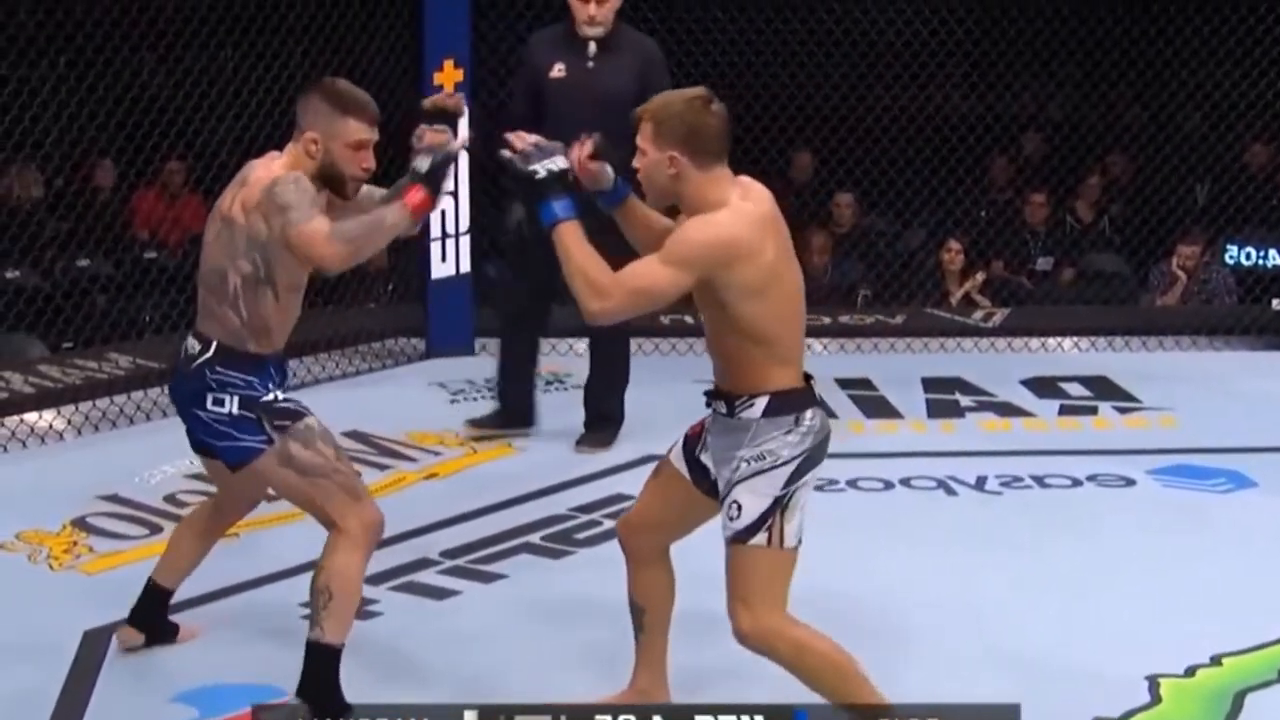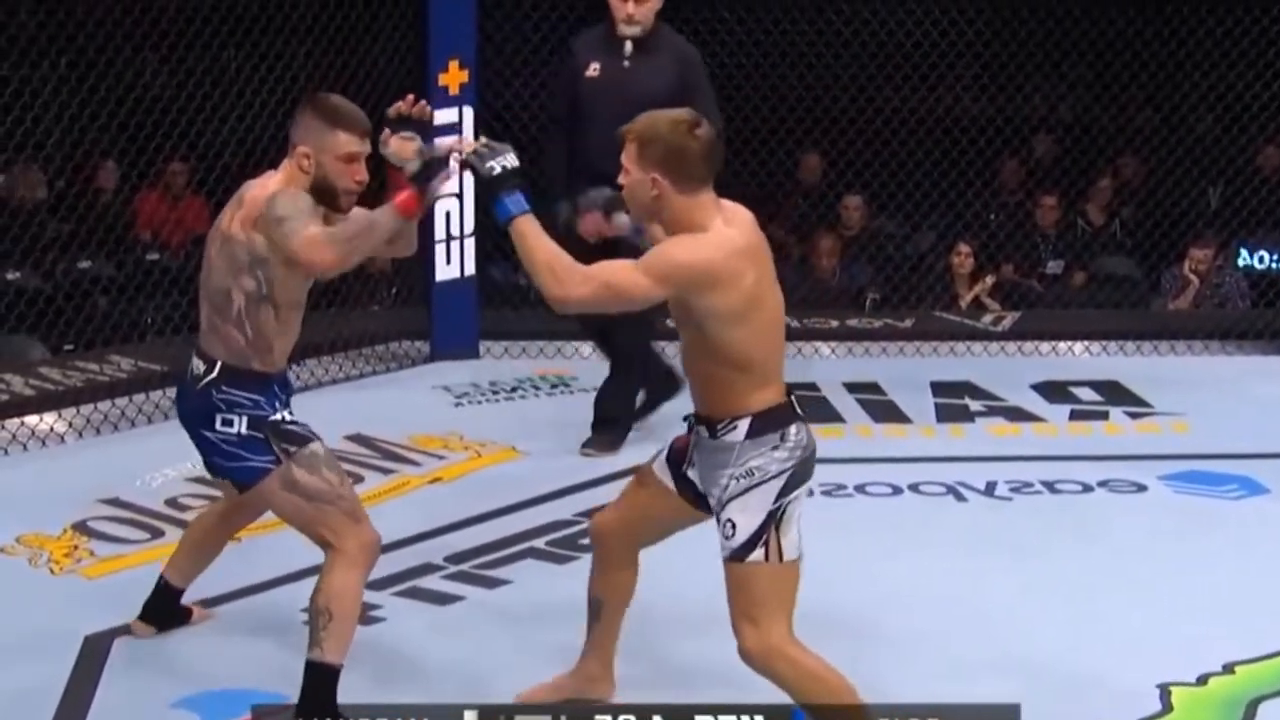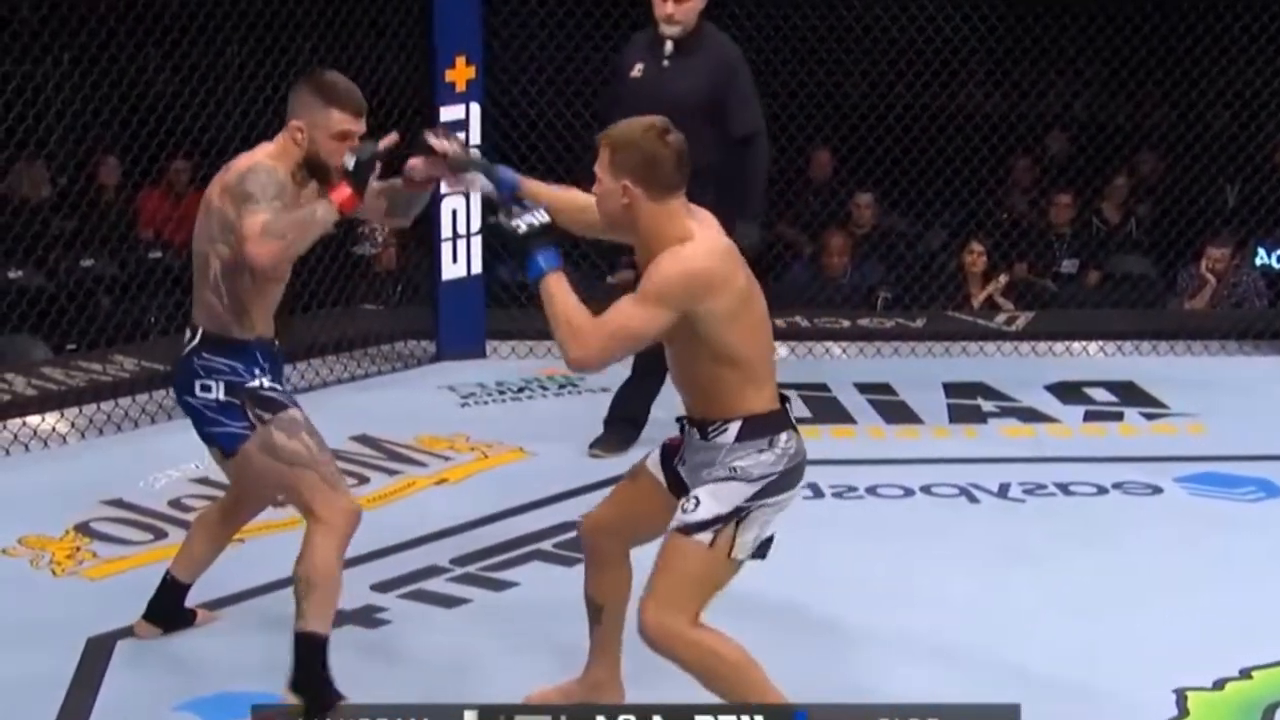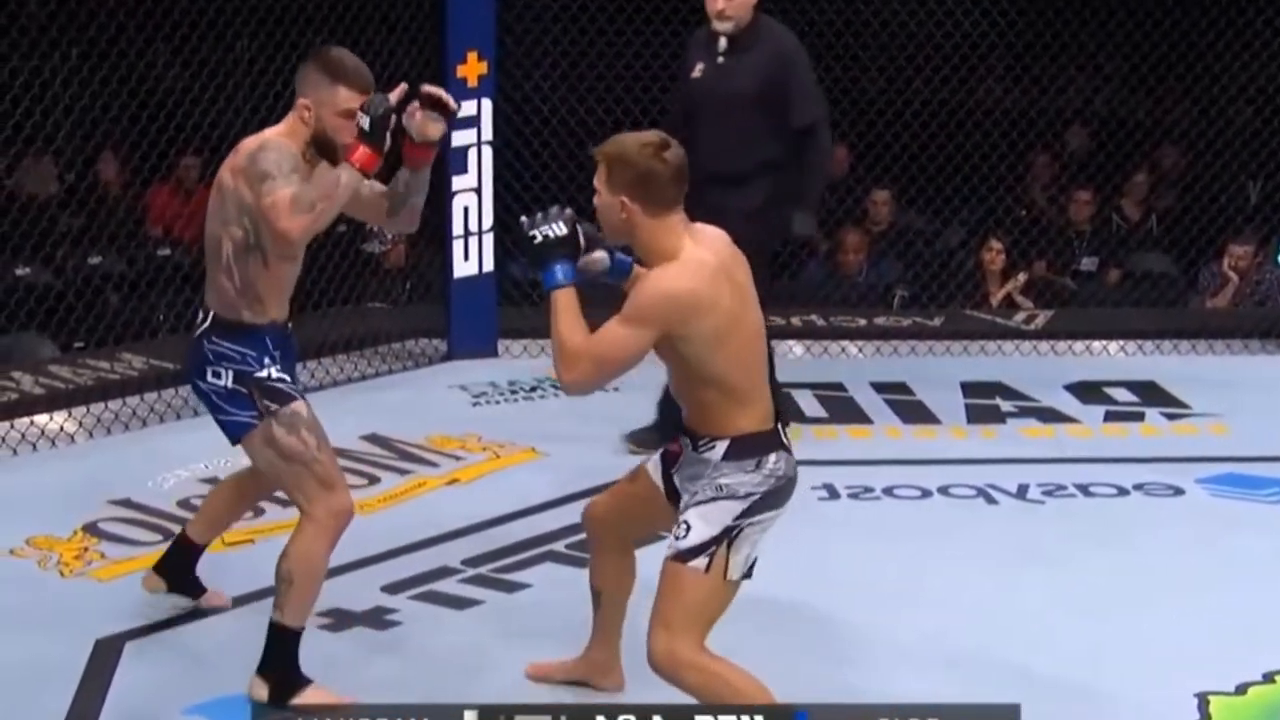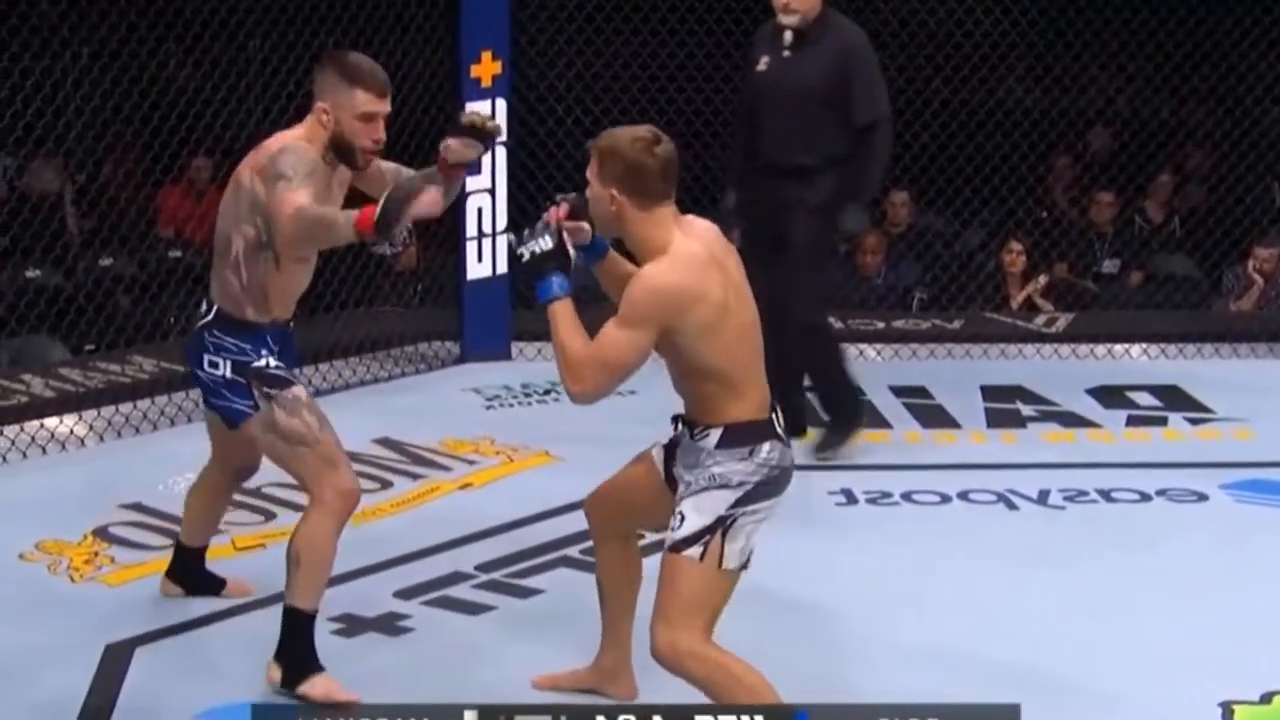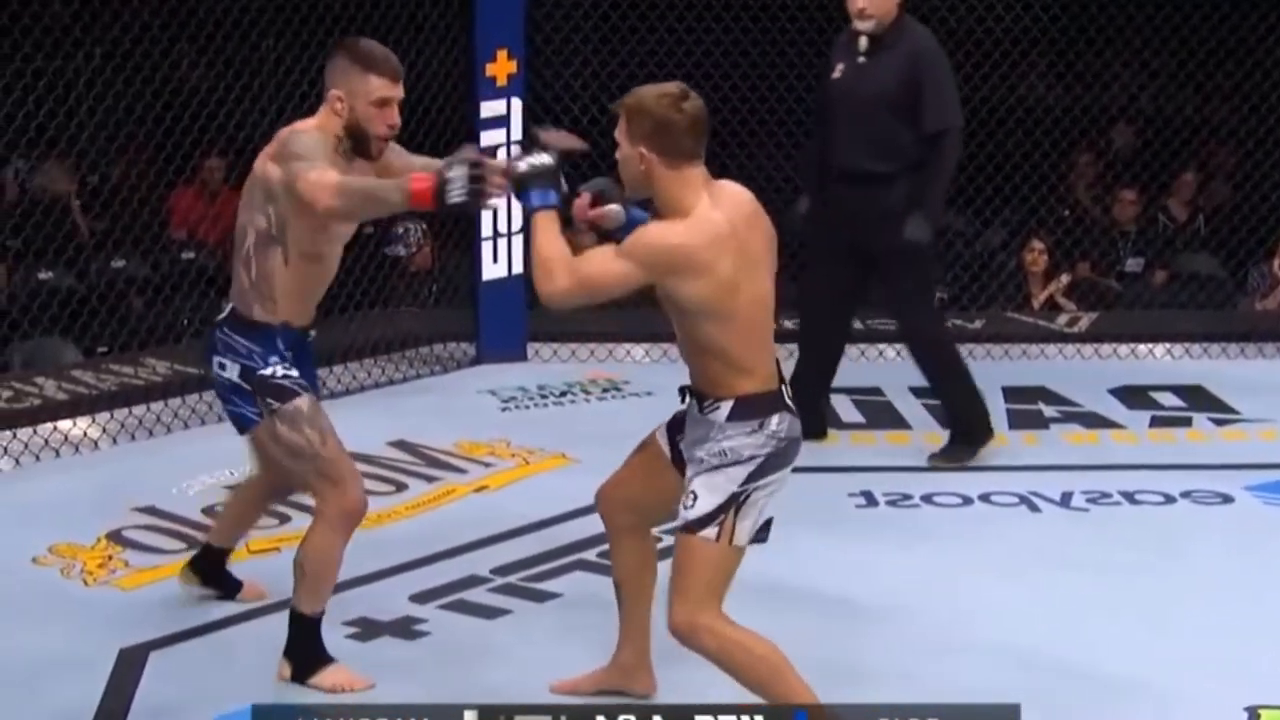
dt=0.2s
person 1, frame 1
left shoulder: (300, 179)
right shoulder: (283, 185)
left elbow: (384, 214)
right elbow: (330, 252)
left wrist: (426, 159)
right wrist: (422, 190)
left hip: (212, 374)
right hip: (237, 383)
left knee: (232, 502)
right knee: (358, 521)
left ankle: (146, 620)
person 1, frame 2
left shoulder: (302, 198)
right shoulder: (279, 203)
left elbow: (395, 242)
right elbow: (322, 257)
left wrist: (408, 170)
right wrist: (413, 194)
left hip: (223, 389)
right hip: (241, 402)
left knee: (243, 504)
right knee: (356, 544)
left ankle: (158, 610)
person 1, frame 3
left shoulder: (306, 174)
right shoulder: (260, 175)
left elbow: (393, 209)
right elbow: (266, 252)
left wrist: (426, 173)
right wrist: (344, 192)
left hip: (235, 363)
right hip: (226, 369)
left knee: (253, 493)
right knee: (335, 512)
left ankle: (163, 610)
person 1, frame 4
left shoulder: (315, 157)
right shoulder: (269, 154)
left elbow: (397, 217)
right elbow: (294, 225)
left wrist: (421, 145)
right wrist: (362, 154)
left hip: (250, 346)
right hip: (240, 355)
left knee: (267, 473)
right knee: (330, 506)
left ankle: (173, 567)
right ankle: (278, 674)
person 1, frame 5
left shoulder: (338, 158)
right shoulder: (289, 157)
left elbow: (425, 196)
right elbow: (299, 222)
left wrist: (454, 157)
right wrist: (371, 222)
left hip: (246, 341)
right hip: (238, 348)
left knee: (232, 467)
right knee: (336, 489)
left ankle: (185, 571)
right ankle: (293, 660)
person 1, frame 6
left shoulder: (366, 151)
right shoulder: (302, 145)
left elbow: (438, 178)
right elbow: (330, 199)
left wrist: (476, 174)
right wrist: (430, 191)
left hip: (284, 343)
right hip: (256, 349)
left knee: (280, 476)
right knee: (344, 499)
left ankle: (208, 566)
right ankle: (302, 655)
person 2, frame 1
left shoulder: (723, 233)
right shoulder: (743, 194)
left elbow: (603, 300)
right elbow: (667, 248)
left wrist: (555, 202)
right wrist: (609, 189)
left hip: (775, 430)
right hip: (734, 418)
left knee: (758, 622)
right knee: (640, 531)
left ankle: (887, 712)
right ankle: (648, 688)
person 2, frame 2
left shoulder: (701, 256)
right shoulder: (727, 216)
left elbow: (570, 289)
left wrist: (509, 199)
left hip: (761, 450)
right hip: (716, 437)
left knee: (763, 642)
right knee: (611, 532)
person 2, frame 3
left shoulder: (691, 264)
right shoulder: (682, 221)
left elbow: (585, 351)
right elbow: (586, 212)
left wrist: (542, 260)
right wrist: (493, 174)
left hip: (752, 453)
right hip: (706, 439)
left knee: (665, 621)
right knee: (601, 531)
right ankle: (600, 681)
person 2, frame 4
left shoulder: (675, 286)
right shoulder: (705, 240)
left elbow: (576, 372)
left wrist: (559, 270)
right wrist: (613, 265)
left hip: (742, 471)
right hip: (706, 448)
left knee: (673, 650)
right knee: (603, 519)
right ankle: (602, 661)
person 2, frame 5
left shoulder: (668, 279)
right shoulder: (694, 233)
left elbow: (584, 381)
left wrist: (551, 280)
right wrist: (591, 248)
left hip: (738, 460)
right hip: (709, 440)
left knee: (677, 642)
right knee: (605, 513)
right ankle: (612, 670)
person 2, frame 6
left shoulder: (675, 242)
right shoulder: (732, 198)
left elbow: (557, 287)
left wrist: (541, 196)
right wrist: (627, 224)
left hip: (746, 432)
right hip: (714, 413)
left knee: (694, 619)
right knee: (618, 504)
right ankle: (631, 665)
person 3, frame 1
left shoulder: (643, 55)
right shoulder: (543, 49)
right elbow: (520, 126)
right knee: (521, 303)
left ankle: (604, 417)
right ankle: (514, 409)
person 3, frame 2
left shoulder: (680, 58)
right shoulder: (585, 49)
right elbow: (562, 128)
right wrist: (563, 196)
right hip: (589, 200)
left knee: (631, 315)
right knee: (591, 308)
left ankle: (613, 418)
right ankle: (661, 379)
person 3, frame 3
left shoulder: (722, 57)
right shoulder: (637, 50)
left elbow: (752, 142)
right elbow: (616, 128)
left wrist: (748, 217)
left hip: (697, 205)
left ankle: (625, 420)
person 3, frame 4
left shoulder: (780, 48)
right shoulder: (699, 47)
left elbow: (813, 133)
right elbow: (678, 126)
left wrist: (804, 207)
left hip: (758, 201)
right hip: (710, 197)
left ankle: (676, 420)
person 3, frame 5
left shoulder: (846, 43)
right shoulder: (765, 40)
left elbow: (875, 129)
left wrist: (856, 203)
right wrist: (738, 186)
left hip: (818, 196)
right hip: (767, 191)
left knee: (797, 304)
right knee: (765, 305)
left ankle: (844, 409)
right ankle: (786, 415)
person 3, frame 6
left shoulder: (920, 50)
right shoulder: (844, 47)
left elbow: (946, 139)
left wrist: (924, 213)
right wrist: (813, 192)
left hip: (895, 206)
right hip: (842, 200)
left knee: (917, 319)
right knee: (820, 311)
left ankle: (971, 425)
right ankle: (806, 417)
